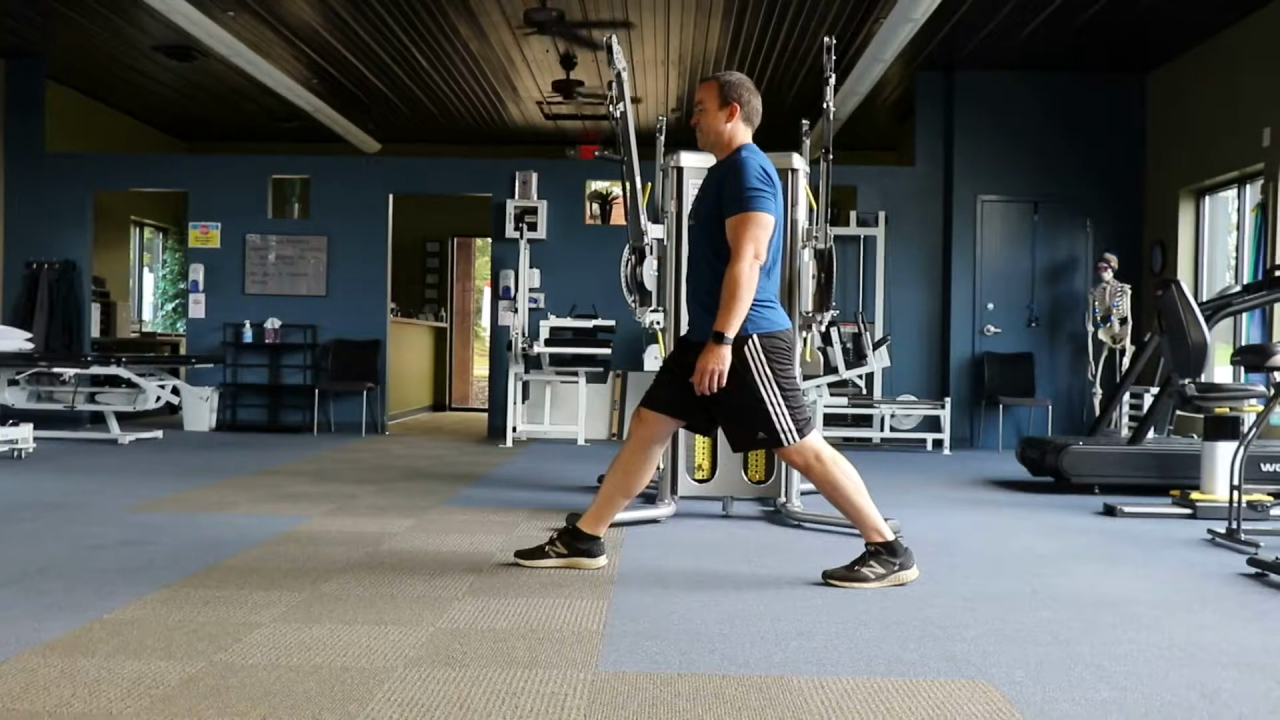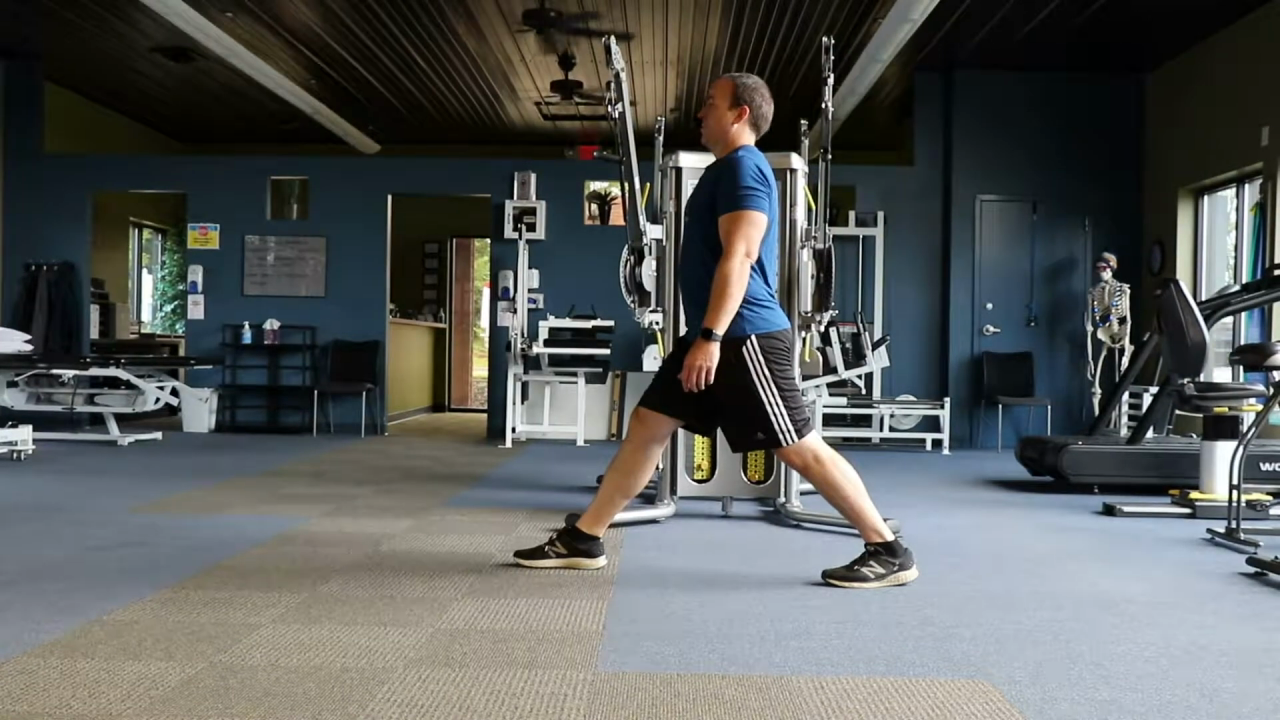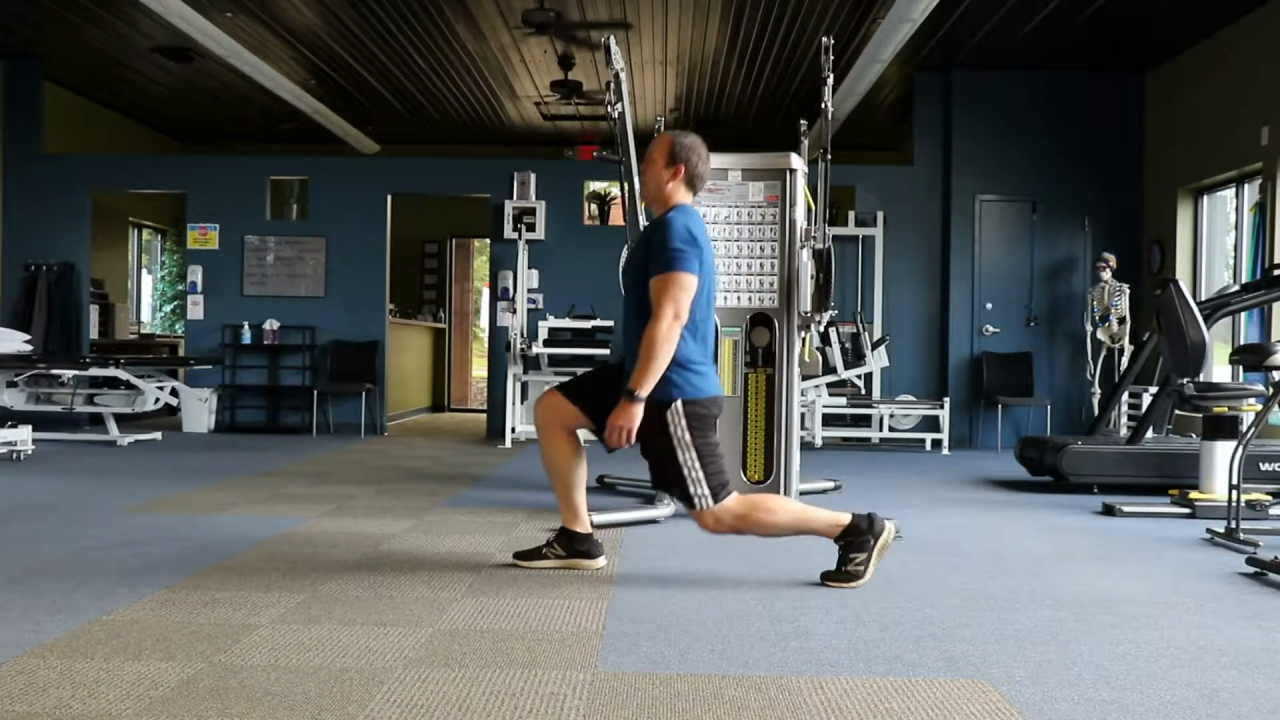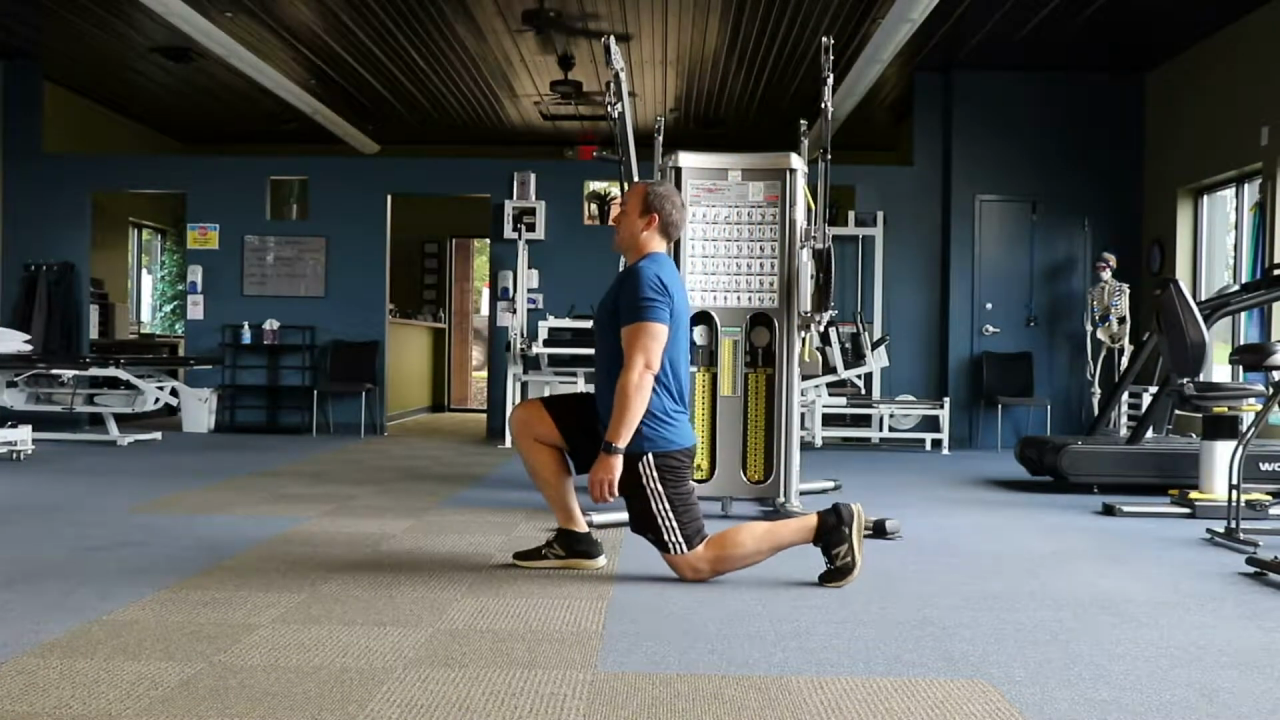
dt=1s
person 1, frame 1
left shoulder: (747, 168)
right shoulder: (728, 170)
left elbow: (748, 259)
left wrist: (722, 341)
left hip: (746, 338)
right hip: (711, 334)
left knee: (801, 447)
right knee: (647, 426)
left ankle: (890, 551)
right ankle: (582, 539)
person 1, frame 2
left shoulder: (743, 166)
right shoulder: (728, 170)
left elbow: (739, 256)
left wrist: (710, 337)
left hip: (743, 336)
right hip: (716, 335)
left knee: (799, 447)
right knee: (646, 425)
left ankle: (889, 551)
right ankle: (582, 540)
person 1, frame 3
left shoulder: (674, 226)
right shoulder: (673, 226)
left elbow: (670, 317)
left wrist: (634, 397)
left hip: (676, 391)
right hip: (655, 380)
left knee: (718, 514)
right knee: (551, 411)
left ankle: (856, 529)
right ankle: (577, 540)
person 1, frame 4
left shoulder: (645, 276)
right shoulder: (655, 272)
left elbow: (642, 370)
left wrist: (611, 451)
left hip: (648, 438)
right hip: (633, 426)
left knee: (696, 564)
right knee: (526, 420)
left ankle: (829, 524)
right ankle: (576, 540)
